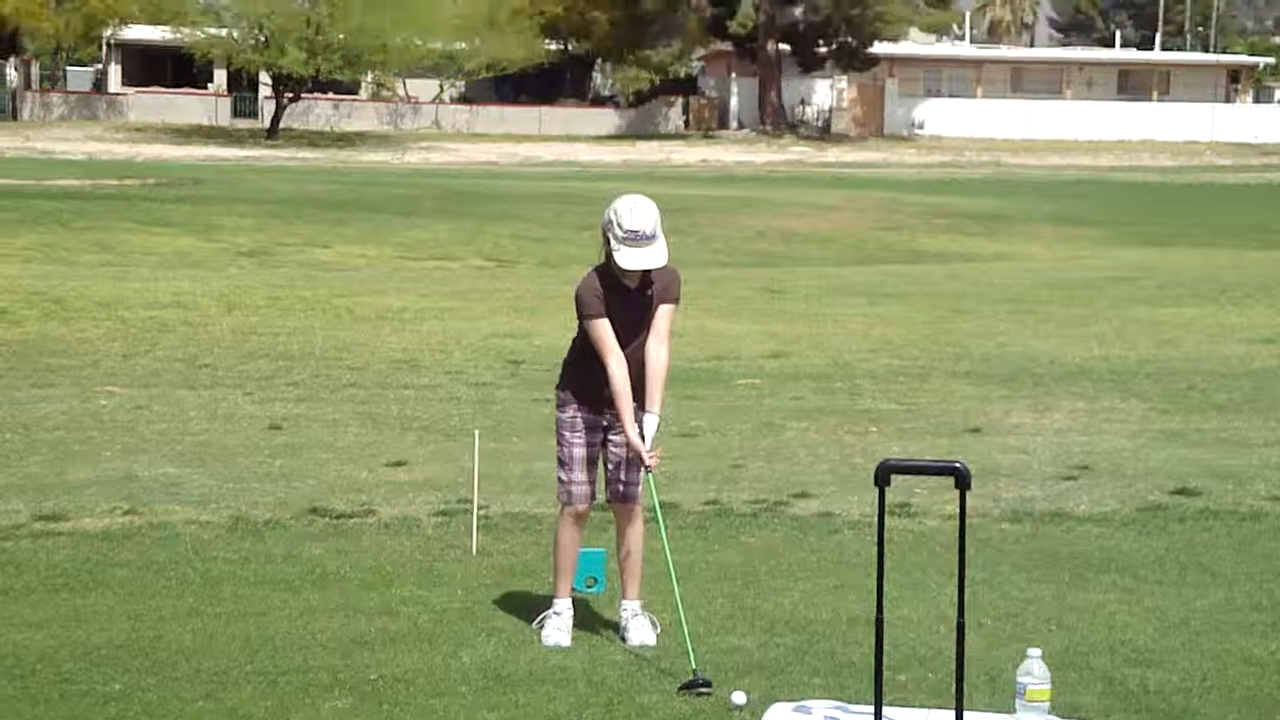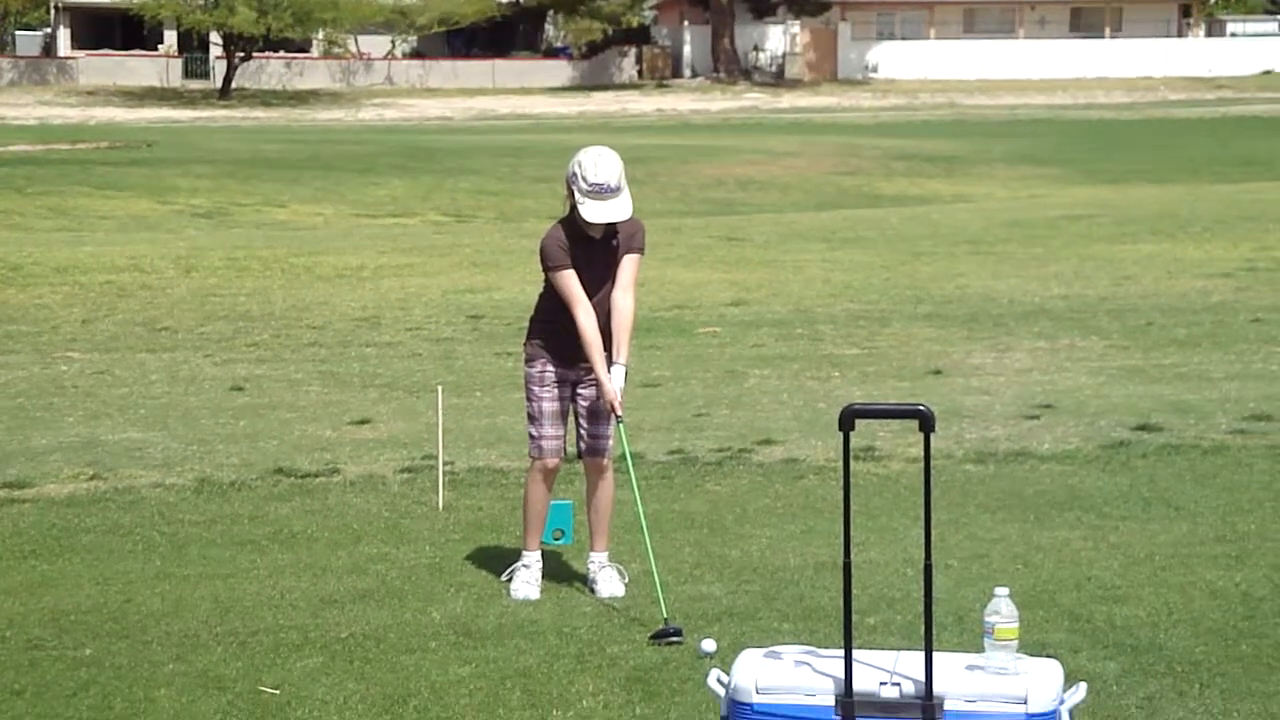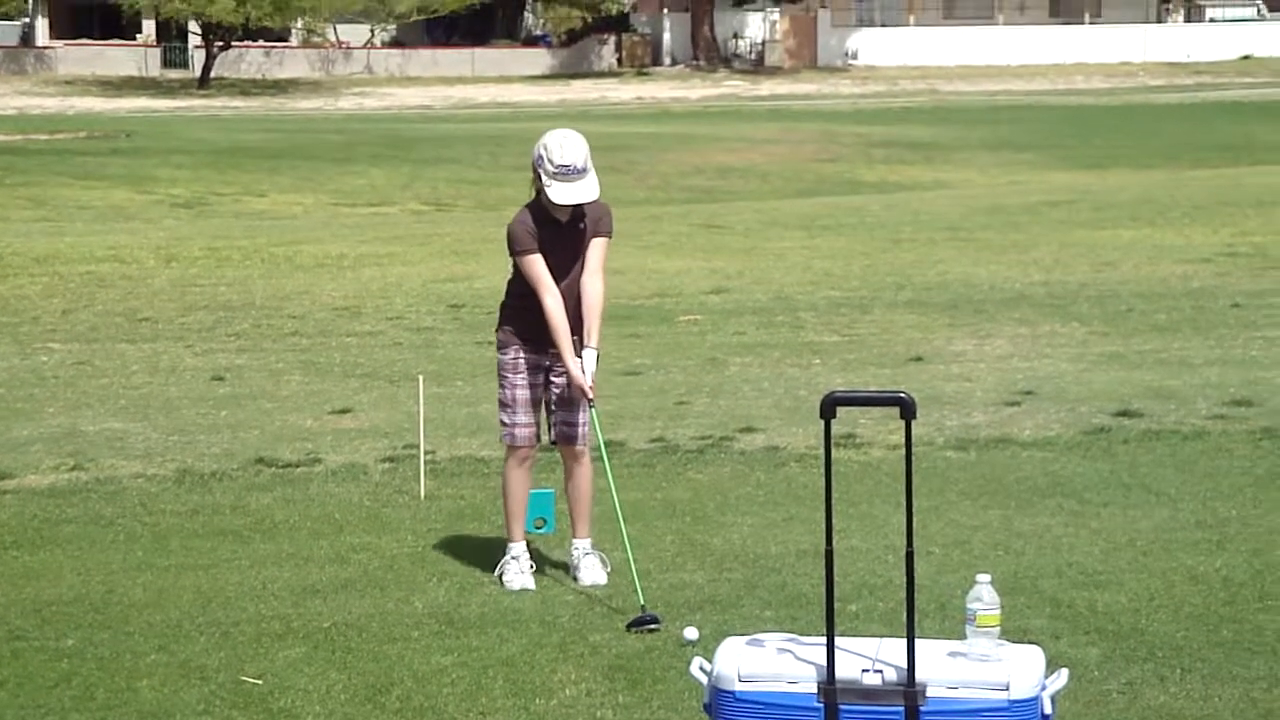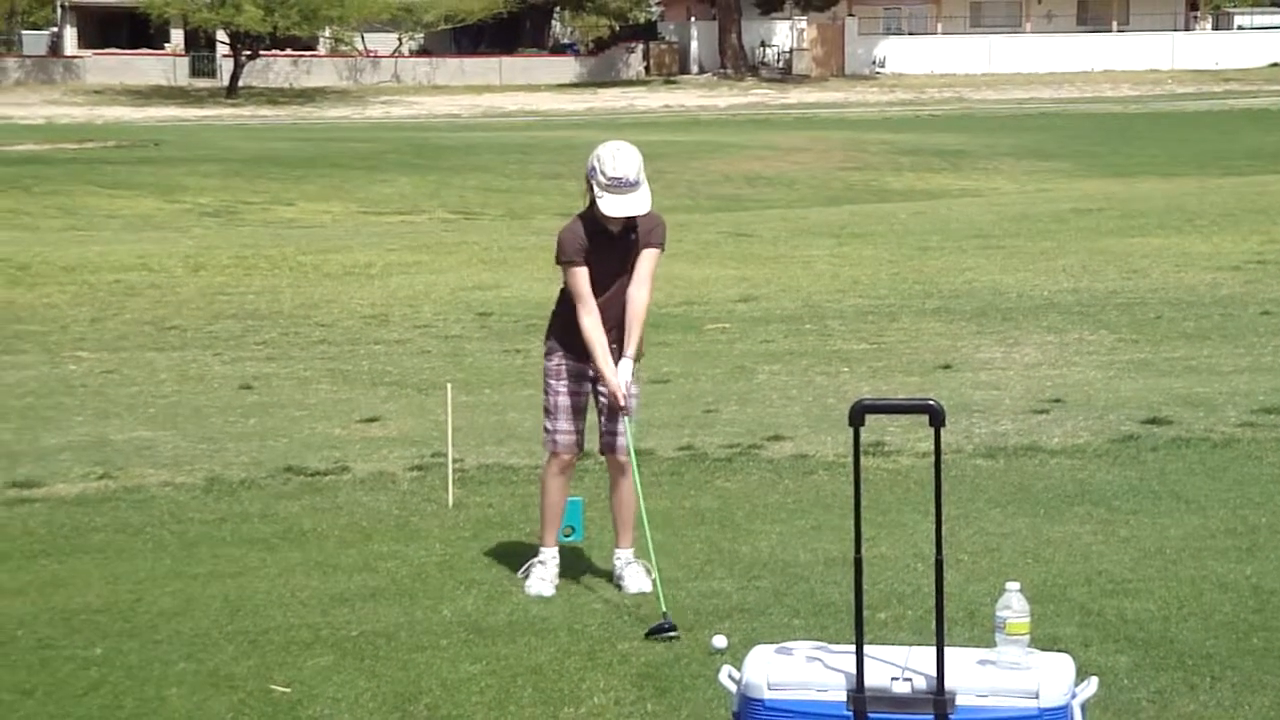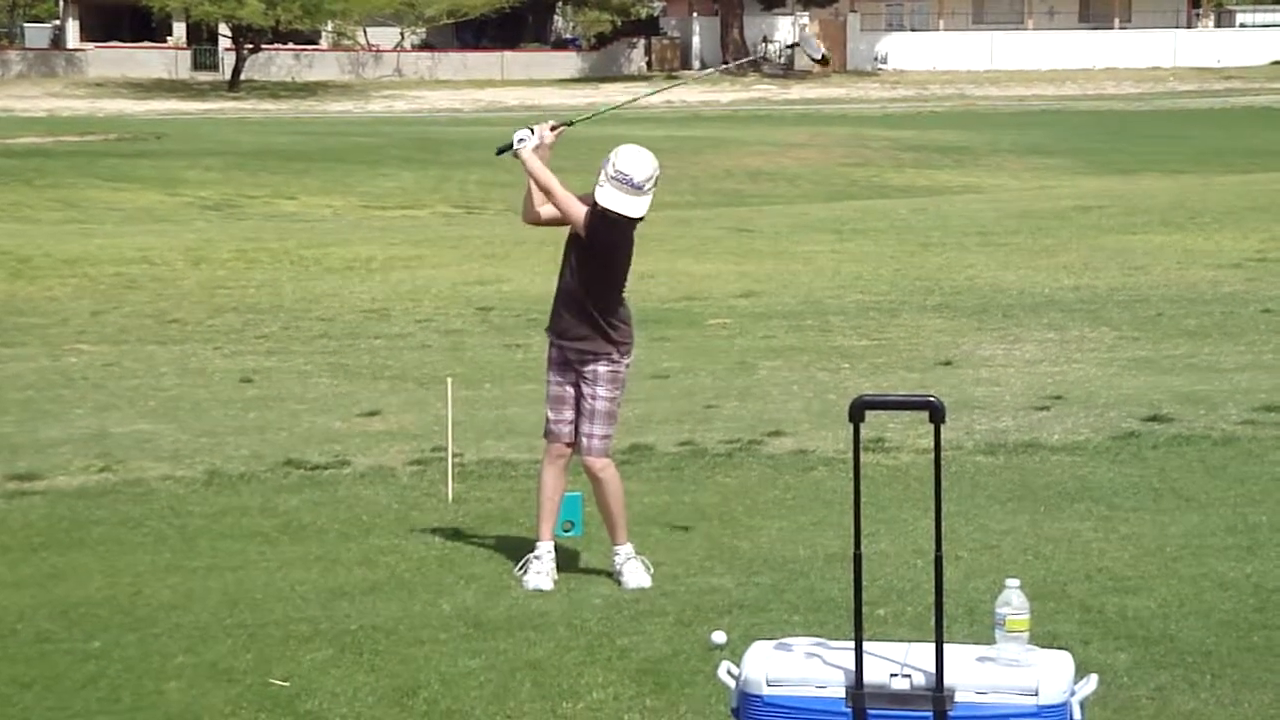
dt=1s
person 1, frame 1
left shoulder: (667, 281)
right shoulder: (591, 289)
left elbow: (657, 348)
right elbow: (613, 361)
left wrist: (651, 418)
right wrist: (629, 432)
left hip: (632, 403)
right hip: (581, 402)
left knee: (628, 506)
right knee: (575, 505)
left ankle: (631, 609)
right ankle: (560, 607)
person 1, frame 2
left shoulder: (631, 231)
right shoulder: (555, 242)
left elbow: (622, 298)
right elbow: (582, 311)
left wrist: (619, 367)
right wrist: (603, 380)
left hip: (600, 357)
right hip: (550, 356)
left knee: (599, 459)
right knee: (546, 460)
left ankle: (599, 561)
right ankle: (530, 560)
person 1, frame 3
left shoulder: (598, 215)
right shoulder: (523, 227)
left elbow: (591, 282)
right elbow: (549, 297)
left wrist: (590, 352)
right wrist: (570, 366)
left hip: (572, 342)
right hip: (522, 342)
left knee: (575, 447)
right knee: (521, 447)
left ankle: (582, 547)
right ankle: (516, 552)
person 1, frame 4
left shoulder: (651, 227)
right shoulder: (573, 236)
left elbow: (638, 293)
right elbow: (587, 310)
left wrist: (627, 362)
right wrist: (606, 373)
left hip: (619, 355)
right hip: (569, 352)
left knee: (620, 457)
right knee: (561, 455)
left ankle: (625, 558)
right ankle: (547, 557)
person 1, frame 5
left shoulder: (611, 227)
right shoulder: (594, 209)
left elbow: (551, 190)
right elbow: (534, 214)
left wrist: (527, 154)
right wrist: (540, 152)
left hip: (603, 354)
right hip: (565, 345)
left knee: (594, 457)
right knee: (557, 448)
left ankle: (624, 553)
right ankle: (544, 551)
